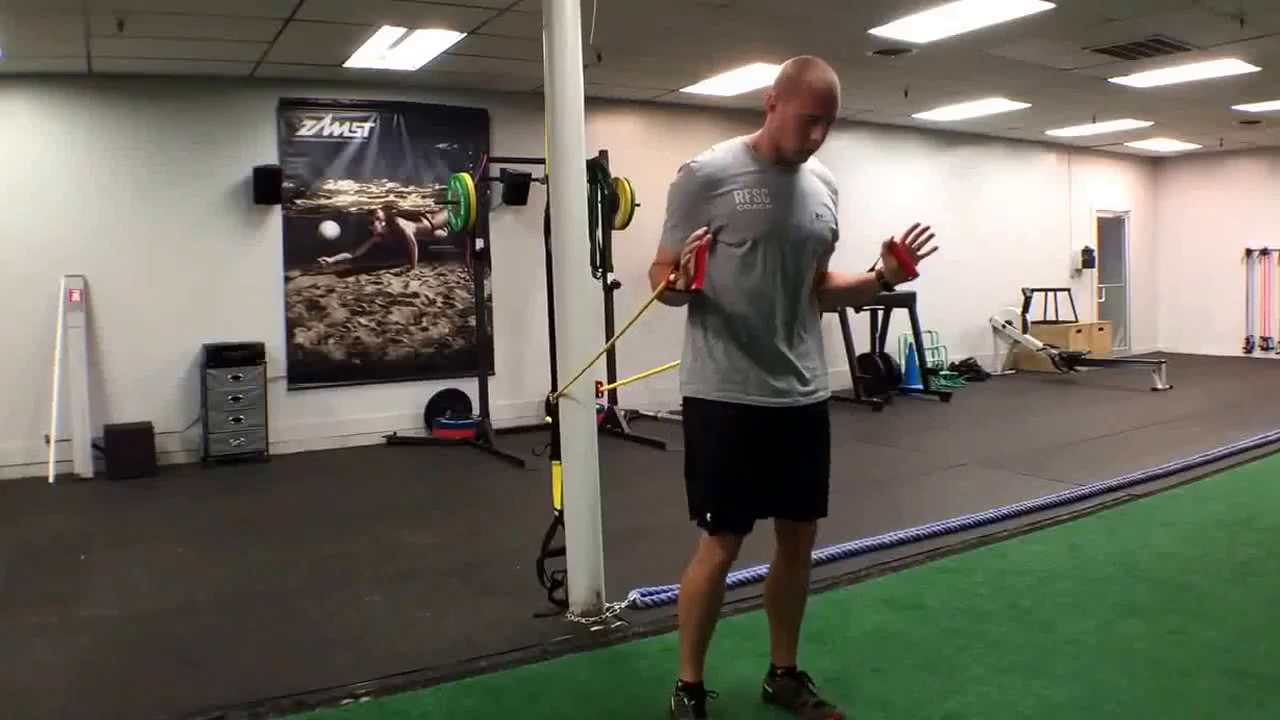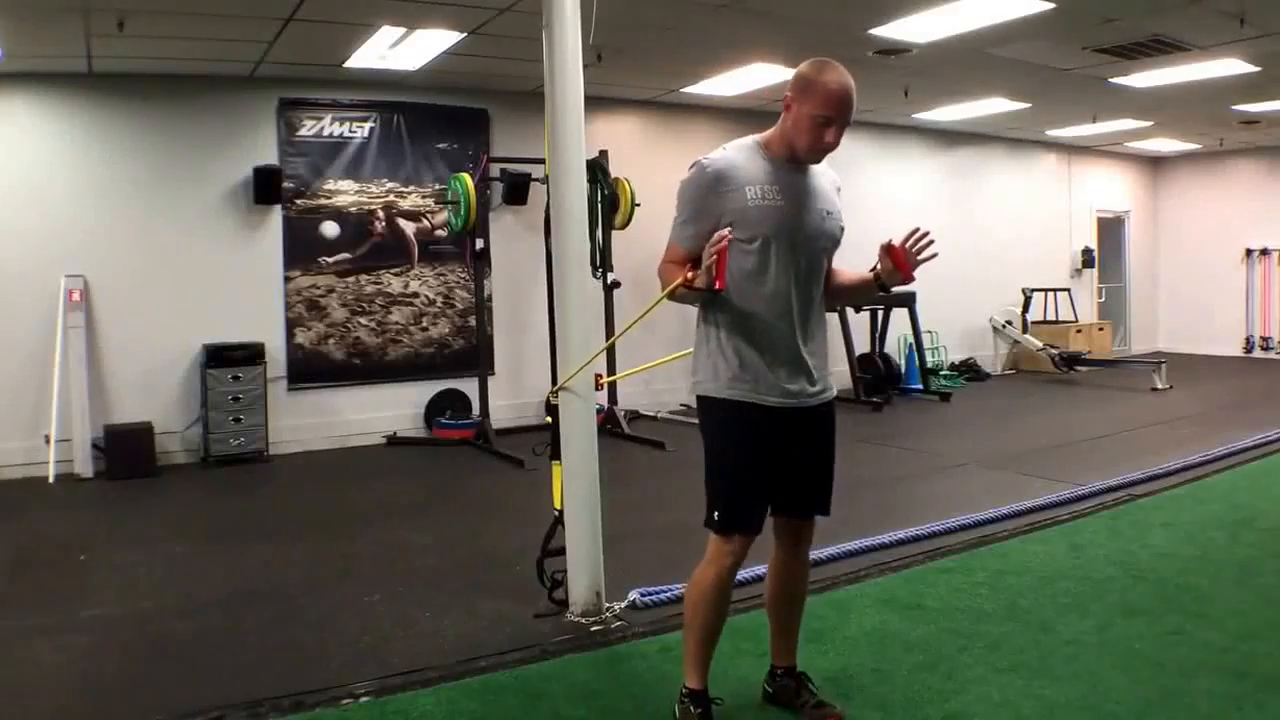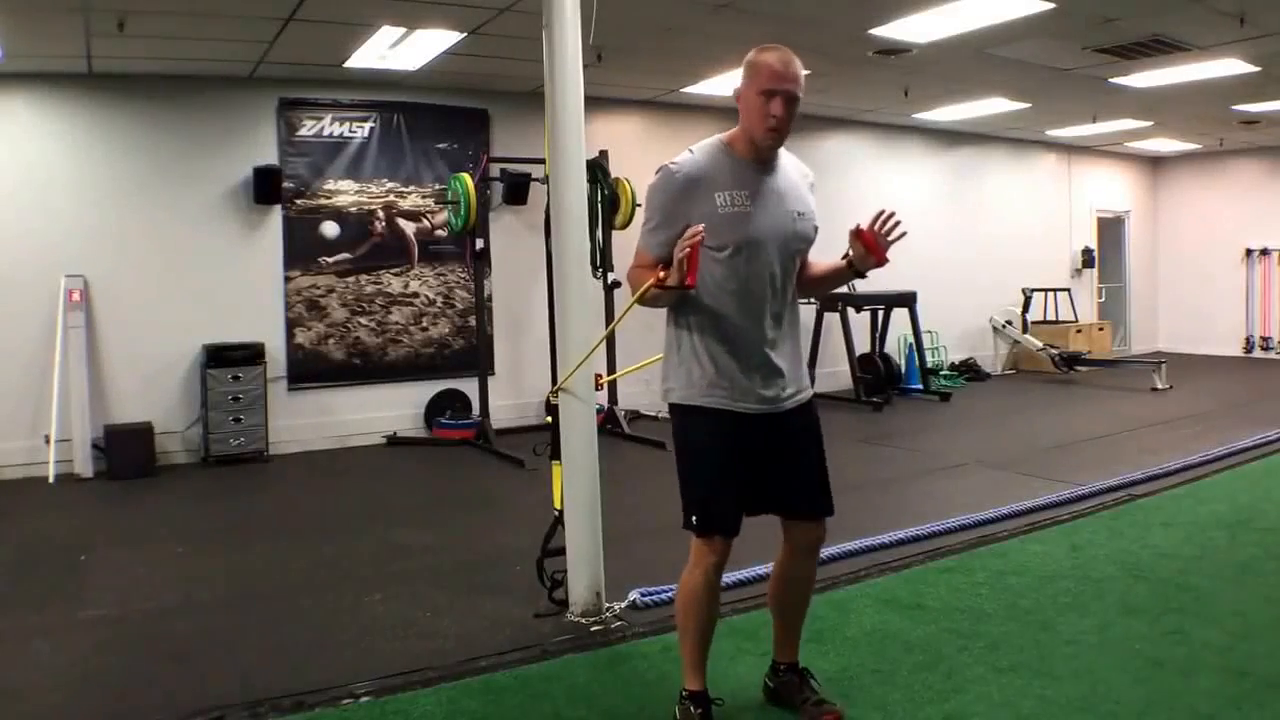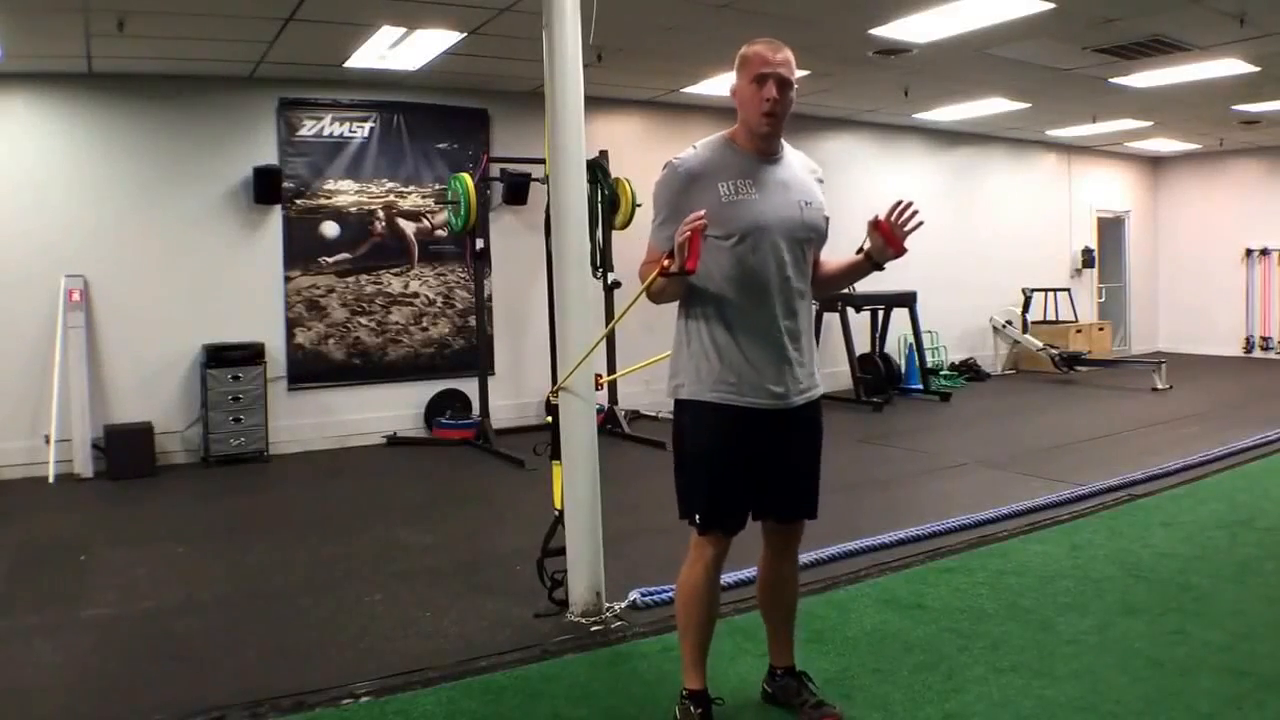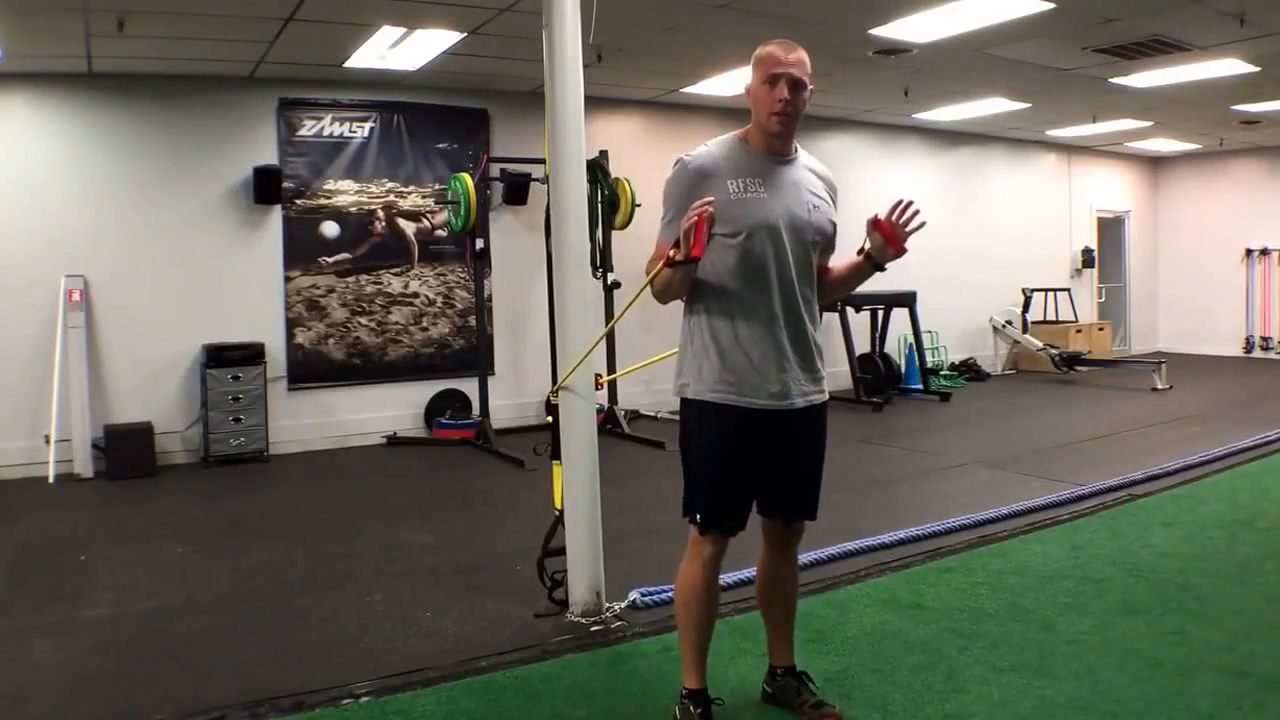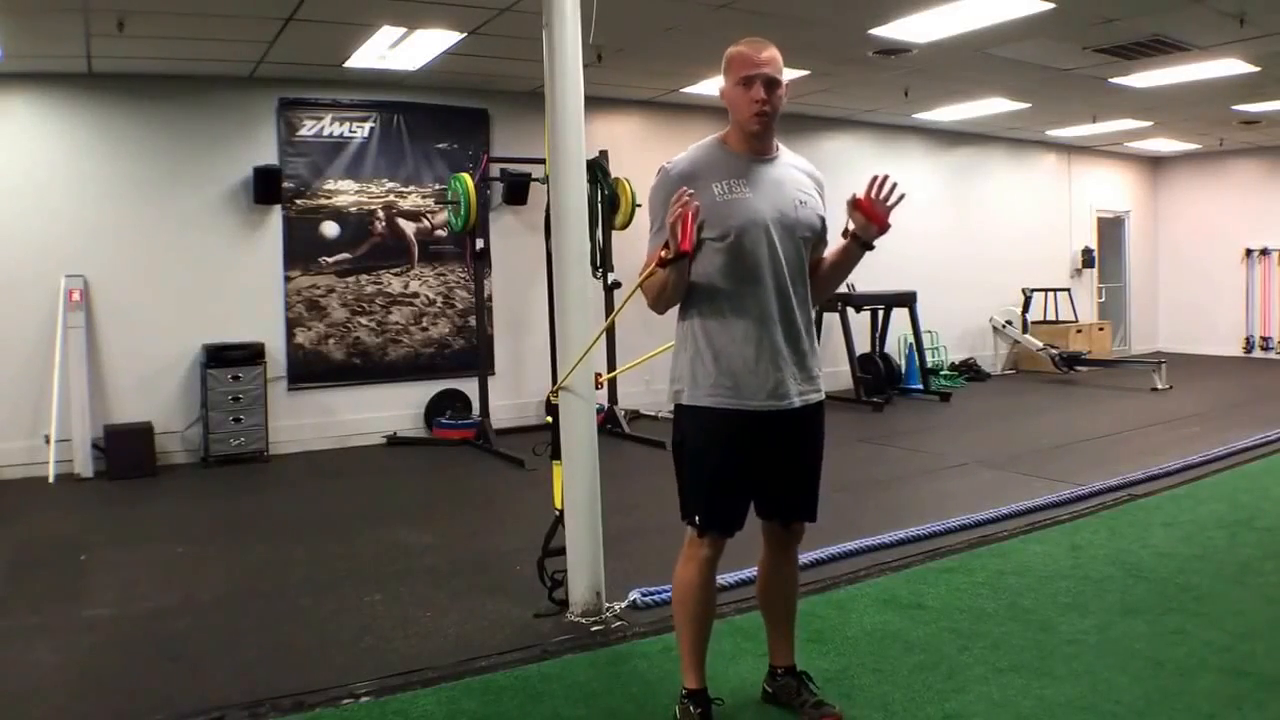
dt=0.4s
person 1, frame 1
left shoulder: (822, 186)
right shoulder: (707, 175)
right elbow: (662, 278)
left wrist: (881, 279)
right wrist: (684, 283)
left hip: (803, 392)
right hip: (724, 394)
left knee: (798, 536)
right knee: (721, 543)
person 1, frame 2
left shoulder: (828, 186)
right shoulder: (719, 173)
right elbow: (671, 272)
left wrist: (879, 279)
right wrist: (700, 280)
left hip: (810, 391)
right hip: (738, 391)
left knee: (797, 536)
right knee: (731, 543)
person 1, frame 3
left shoulder: (799, 179)
right shoulder: (685, 177)
right elbow: (640, 282)
left wrist: (853, 265)
right wrist: (675, 280)
left hip: (789, 393)
right hip: (712, 398)
left knee: (808, 532)
right knee: (713, 545)
person 1, frame 4
left shoulder: (807, 175)
right shoulder: (690, 171)
right elbow: (653, 285)
left wrist: (870, 257)
right wrist: (678, 266)
left hip: (796, 391)
right hip: (716, 394)
left knee: (785, 536)
right knee: (711, 540)
person 1, frame 5
left shoulder: (820, 181)
right shoulder: (701, 168)
right elbow: (661, 287)
left wrist: (872, 258)
right wrist: (681, 257)
left hip: (801, 393)
right hip: (721, 393)
left knee: (785, 534)
right knee: (710, 538)
person 1, frame 6
left shoulder: (806, 176)
right shoulder: (685, 175)
right elbow: (657, 299)
left wrist: (859, 240)
right wrist: (678, 254)
left hip: (798, 393)
right hip: (716, 396)
left knee: (785, 535)
right knee: (706, 542)
